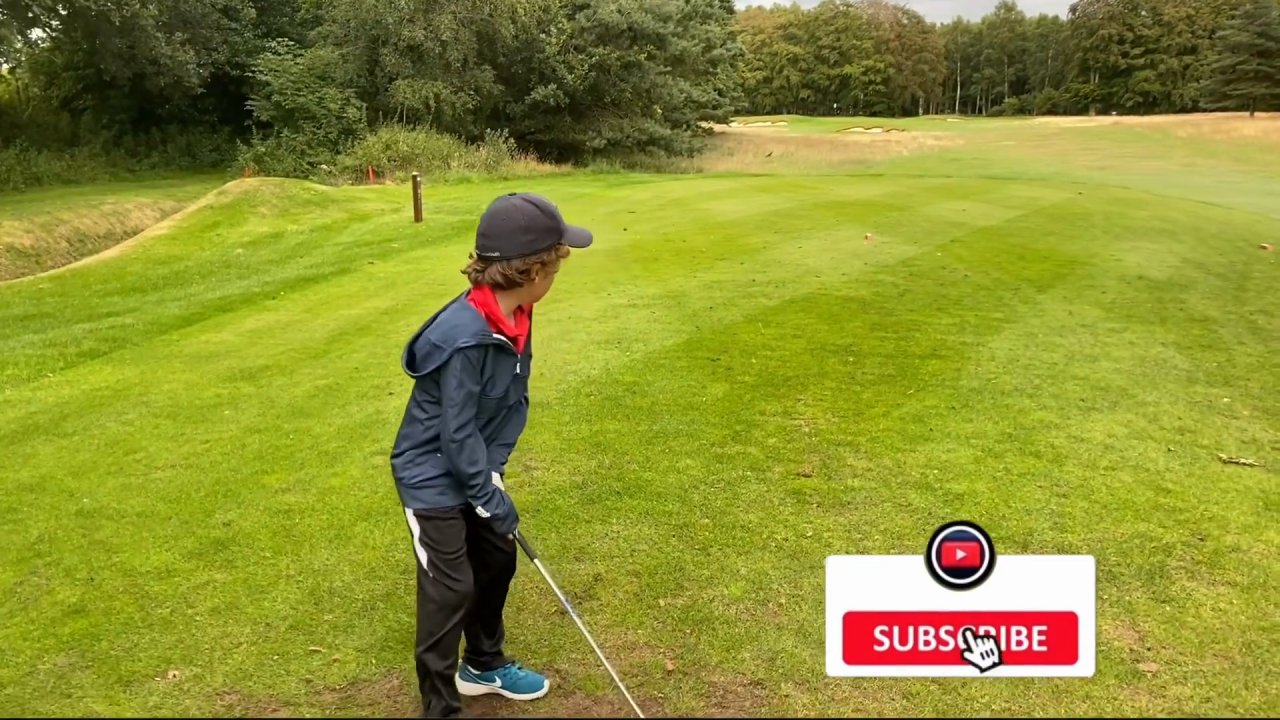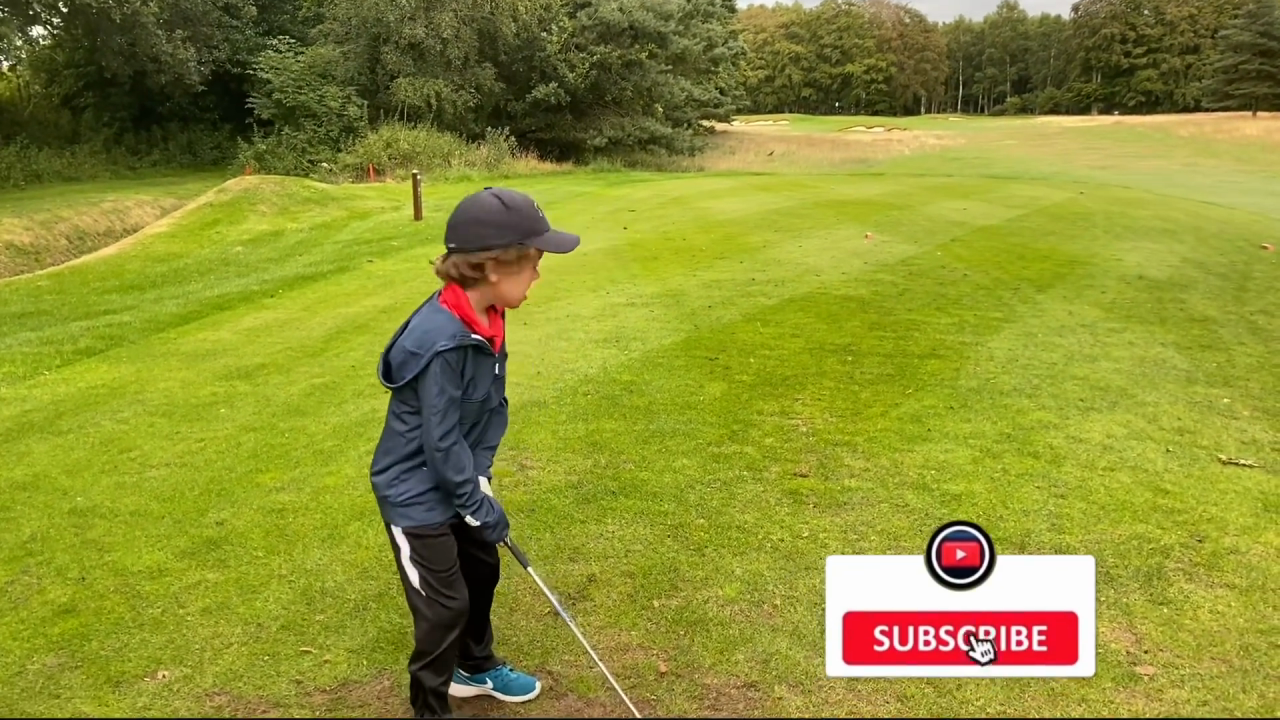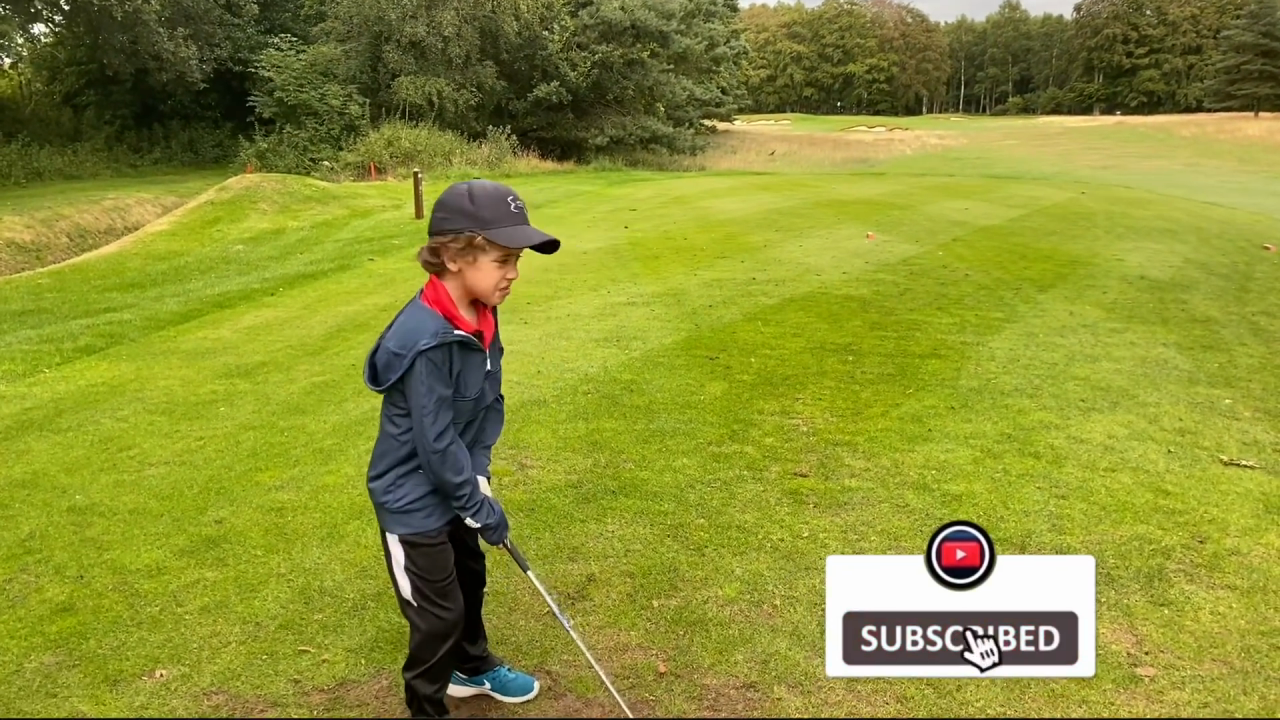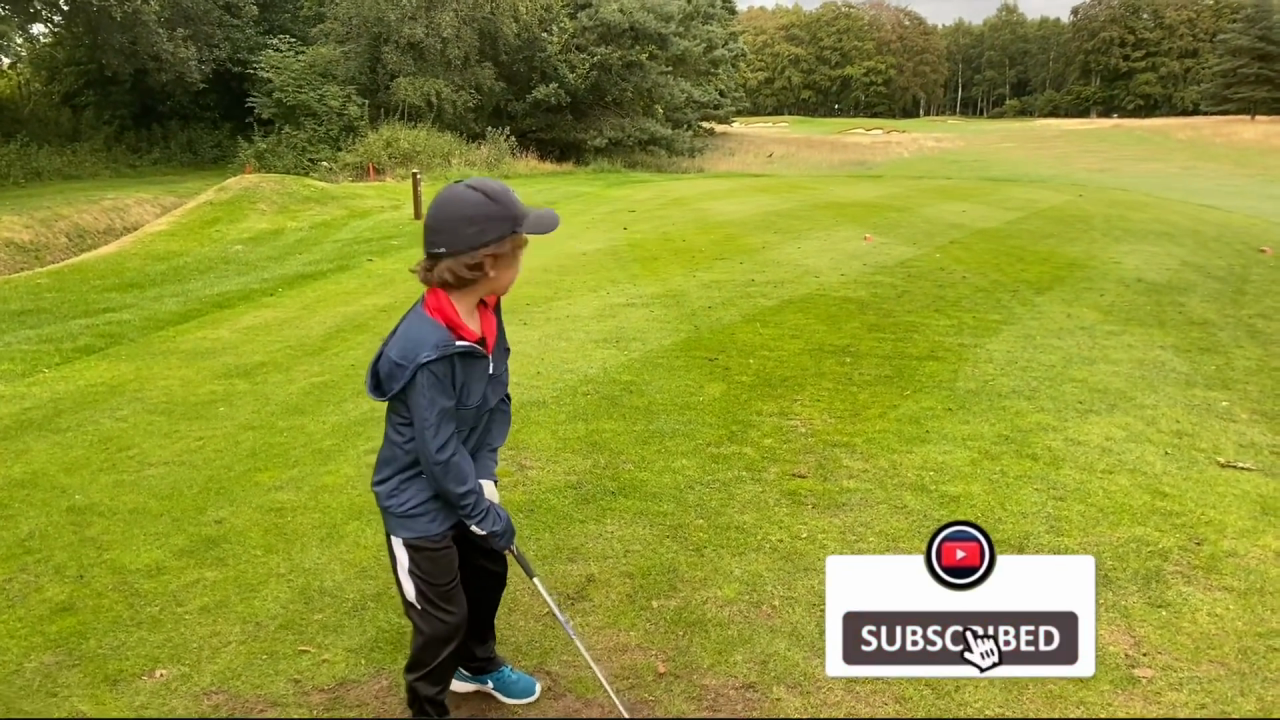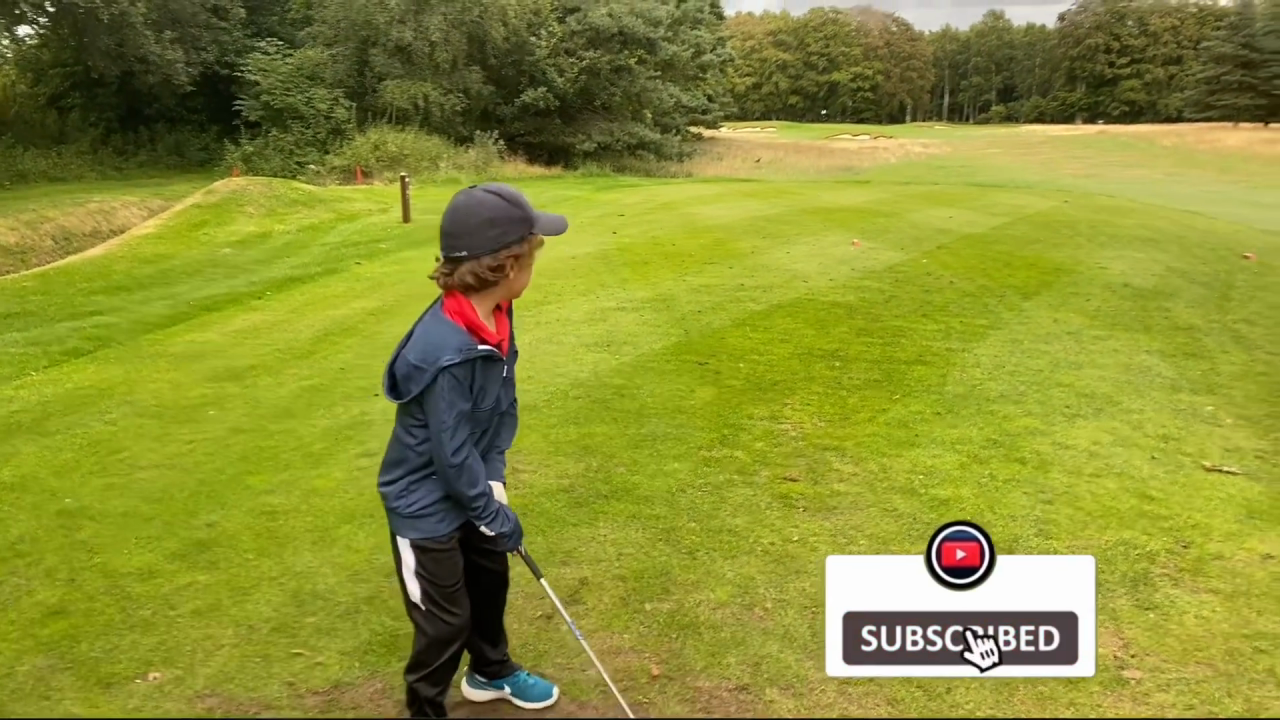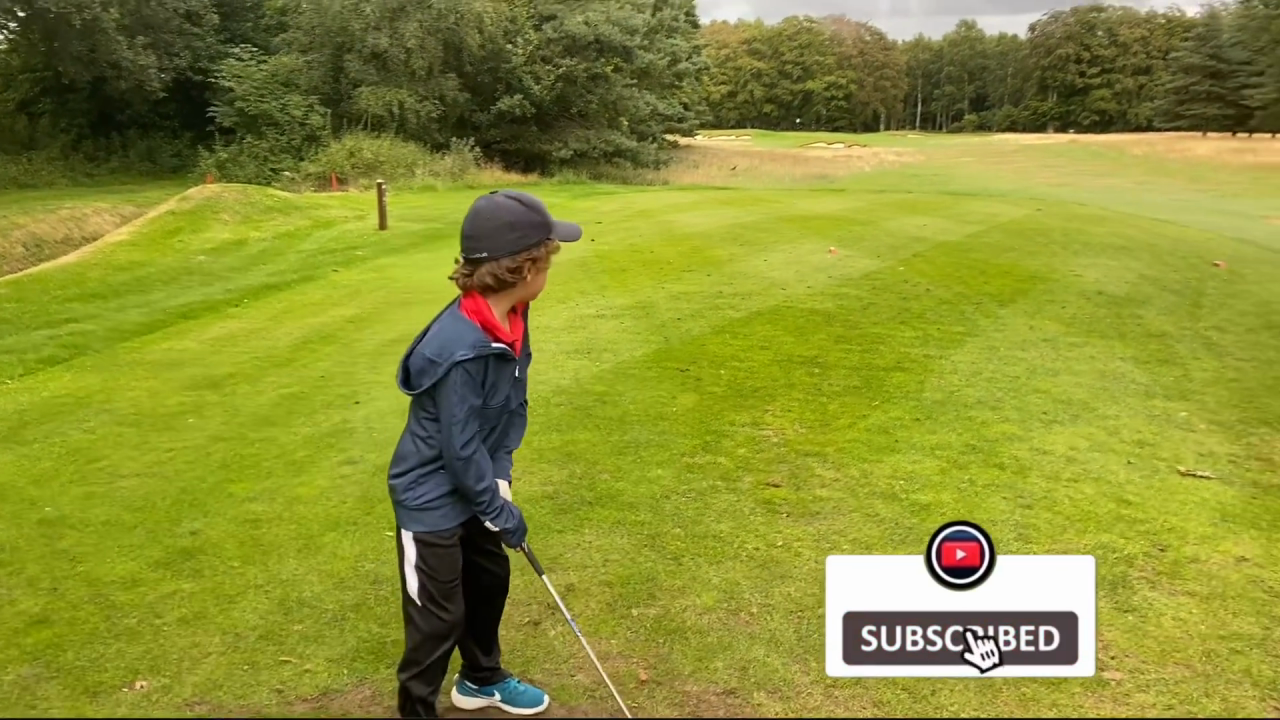
dt=0.2s
person 1, frame 1
left shoulder: (514, 316)
right shoulder: (462, 338)
left elbow: (514, 402)
right elbow: (457, 433)
left wrist: (495, 473)
right wrist: (491, 496)
left hip: (473, 469)
right hip: (433, 477)
left knee: (497, 561)
right knee: (451, 589)
left ankle: (483, 664)
person 1, frame 2
left shoulder: (487, 319)
right shoulder: (439, 342)
left elbow: (492, 407)
right elbow: (441, 441)
left wrist: (480, 478)
right wrist: (478, 505)
left hip: (456, 480)
right hip: (416, 492)
left knee: (481, 569)
right knee: (445, 604)
left ankle: (474, 667)
person 1, frame 3
left shoulder: (479, 316)
right shoulder: (423, 342)
left elbow: (489, 404)
right elbow: (435, 442)
left wrist: (479, 478)
right wrist: (479, 507)
left hip: (451, 486)
right hip: (413, 499)
left knee: (468, 578)
right knee: (438, 612)
left ankle: (472, 667)
person 1, frame 4
left shoulder: (486, 313)
right shoulder: (426, 350)
left elbow: (497, 402)
right elbow: (439, 451)
left wrist: (486, 479)
right wrist: (483, 512)
left hip: (462, 489)
right hip: (421, 503)
left knee: (488, 575)
right knee: (443, 616)
left ankle: (477, 664)
person 1, frame 5
left shoulder: (495, 316)
right shoulder: (443, 354)
left elbow: (503, 406)
right elbow: (452, 453)
left wrist: (495, 481)
right wrist: (492, 513)
left hip: (468, 488)
right hip: (426, 502)
left knee: (490, 579)
right knee: (445, 619)
left ankle: (491, 672)
person 1, frame 6
left shoulder: (510, 318)
right shoulder: (458, 351)
left elbow: (512, 407)
right elbow: (460, 448)
left wrist: (501, 480)
right wrist: (498, 511)
left hip: (473, 488)
right hip: (432, 497)
left knee: (491, 580)
right knee: (439, 615)
